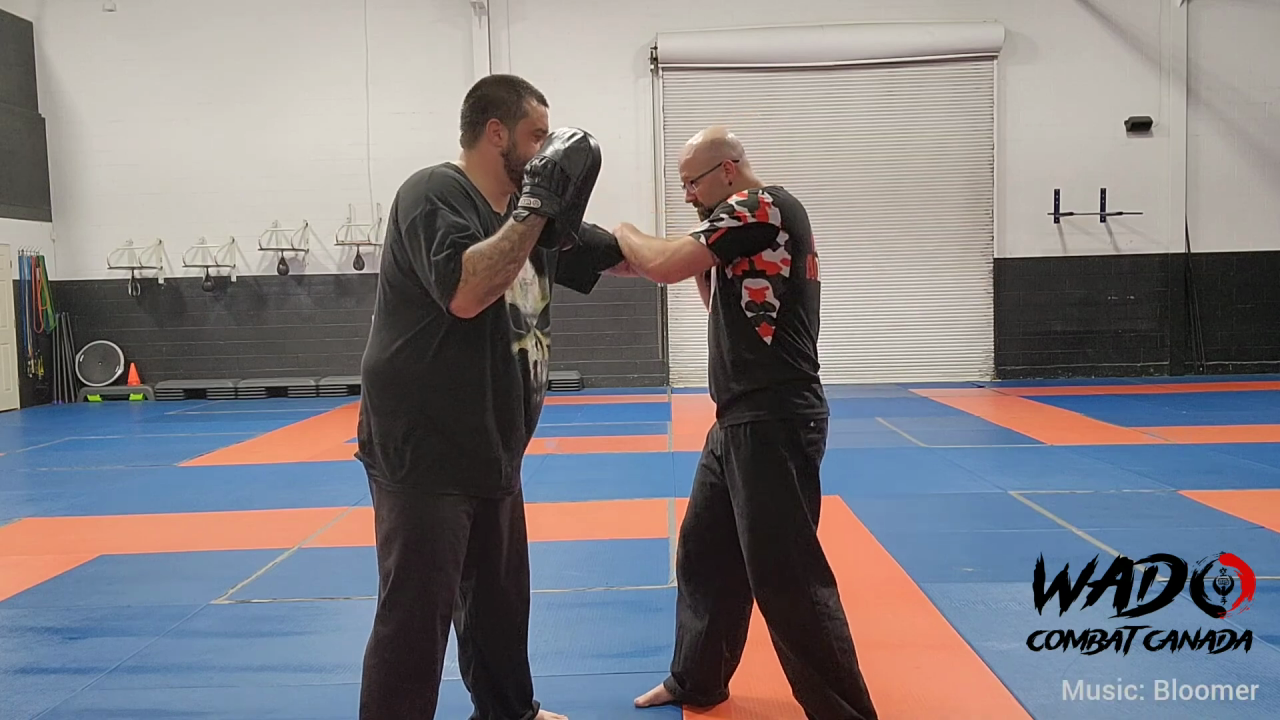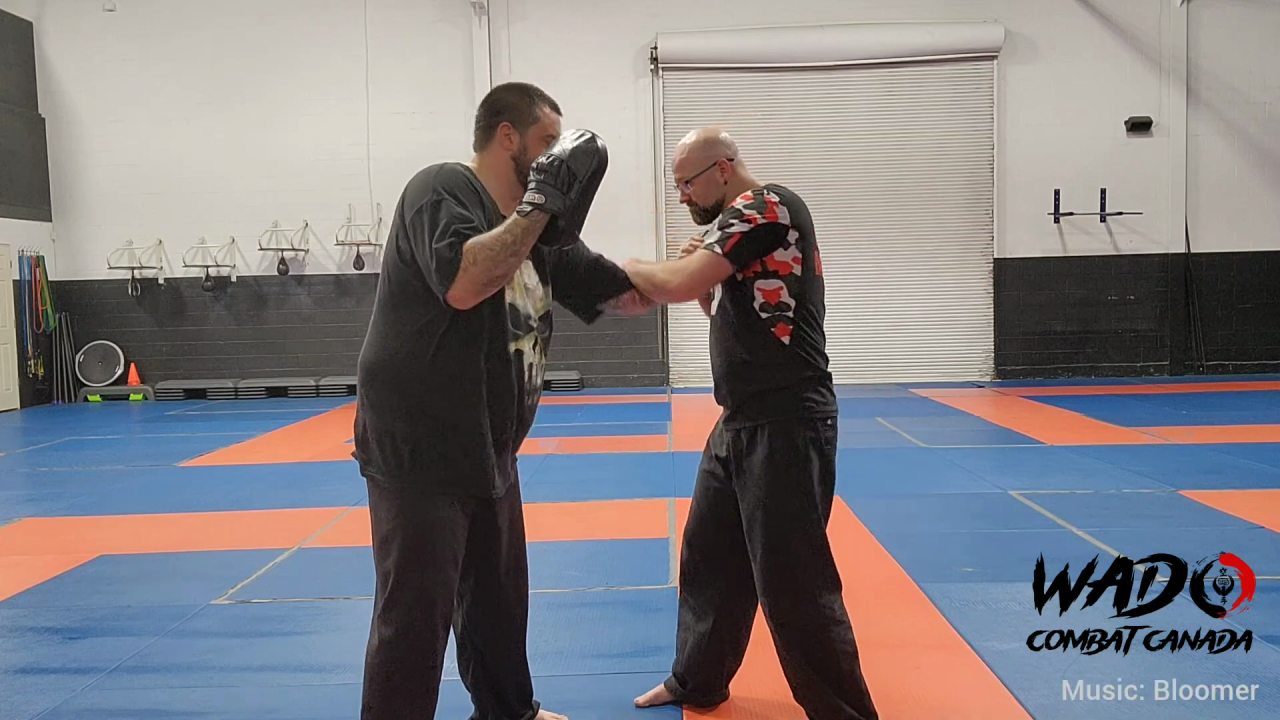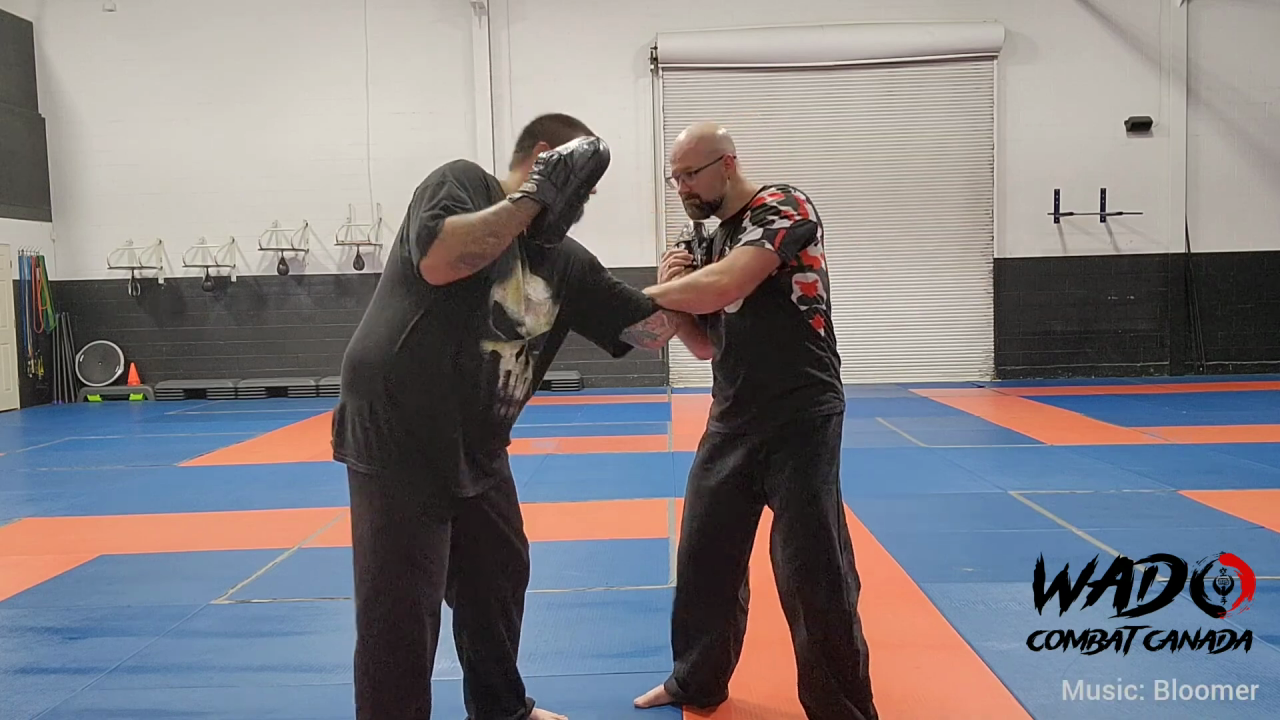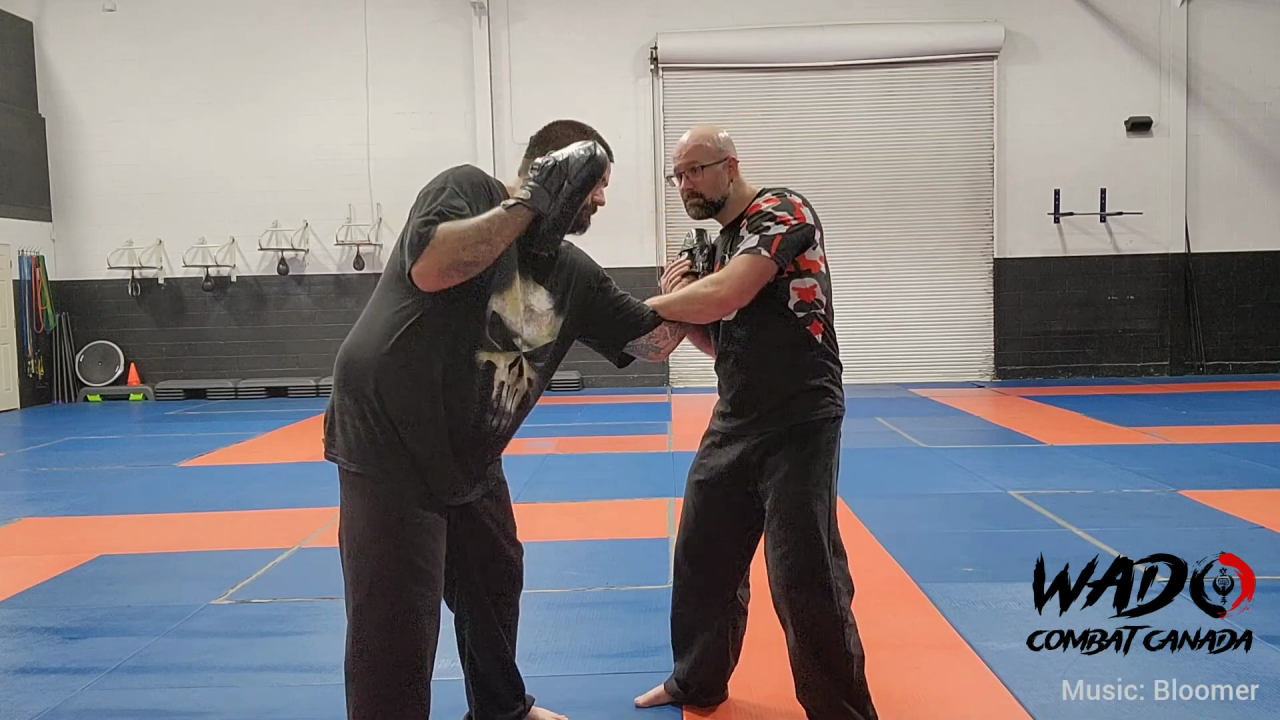
dt=0.3s
person 1, frame 1
left shoulder: (528, 209)
right shoulder: (433, 193)
left elbow: (622, 253)
right elbow: (467, 293)
right wrist: (535, 208)
left hip: (491, 450)
right hip: (422, 452)
left knee: (501, 597)
right knee: (416, 615)
person 1, frame 2
left shoulder: (540, 230)
right shoulder: (443, 187)
left elbow: (626, 292)
right elbow: (463, 284)
right wrist: (539, 202)
left hip: (487, 449)
right hip: (418, 447)
left knee: (500, 592)
right knee: (415, 614)
person 1, frame 3
left shoulder: (565, 259)
right shoulder: (462, 182)
left elbow: (650, 325)
right elbow: (440, 262)
right wrist: (535, 197)
left hip: (476, 449)
right hip: (398, 438)
left knee: (498, 585)
right knee: (401, 612)
person 1, frame 4
left shoulder: (573, 272)
right shoulder: (465, 187)
left elbow: (654, 337)
right elbow: (430, 269)
right wrist: (528, 203)
left hip: (469, 451)
right hip: (388, 436)
left knee: (495, 585)
right knee: (395, 617)
person 2, frame 1
left shoulder: (764, 207)
right shoulder: (748, 229)
left elbow: (662, 264)
left wrist: (625, 231)
right wrist: (705, 267)
left hip: (774, 422)
right hip: (741, 421)
left knee: (786, 576)
right knee: (705, 554)
person 2, frame 2
left shoulder: (768, 206)
right shoulder: (735, 228)
left elbow: (680, 284)
left wrist: (632, 270)
right wrist: (696, 274)
left hip: (786, 423)
right hip: (741, 421)
left knee: (792, 581)
right knee: (709, 556)
person 2, frame 3
left shoulder: (782, 206)
right shoulder: (712, 240)
left elbow: (724, 286)
left wrist: (653, 293)
right wrist: (678, 283)
left hip: (800, 423)
right hip: (731, 424)
left knee: (814, 577)
right knee: (704, 561)
person 2, frame 4
left shoulder: (781, 211)
right shoulder: (716, 245)
left elbow: (727, 295)
left wrist: (656, 305)
right wrist: (681, 296)
left hip: (799, 425)
right hip: (733, 423)
left knee: (805, 578)
right knee: (702, 558)
